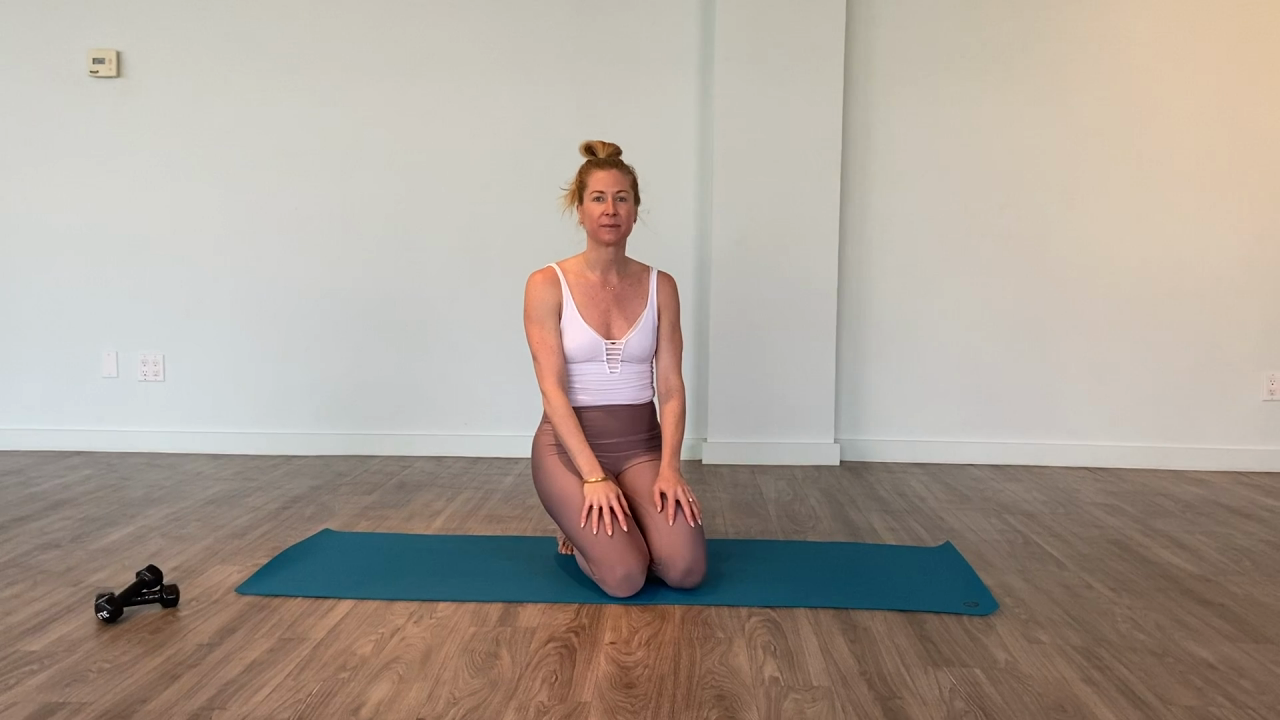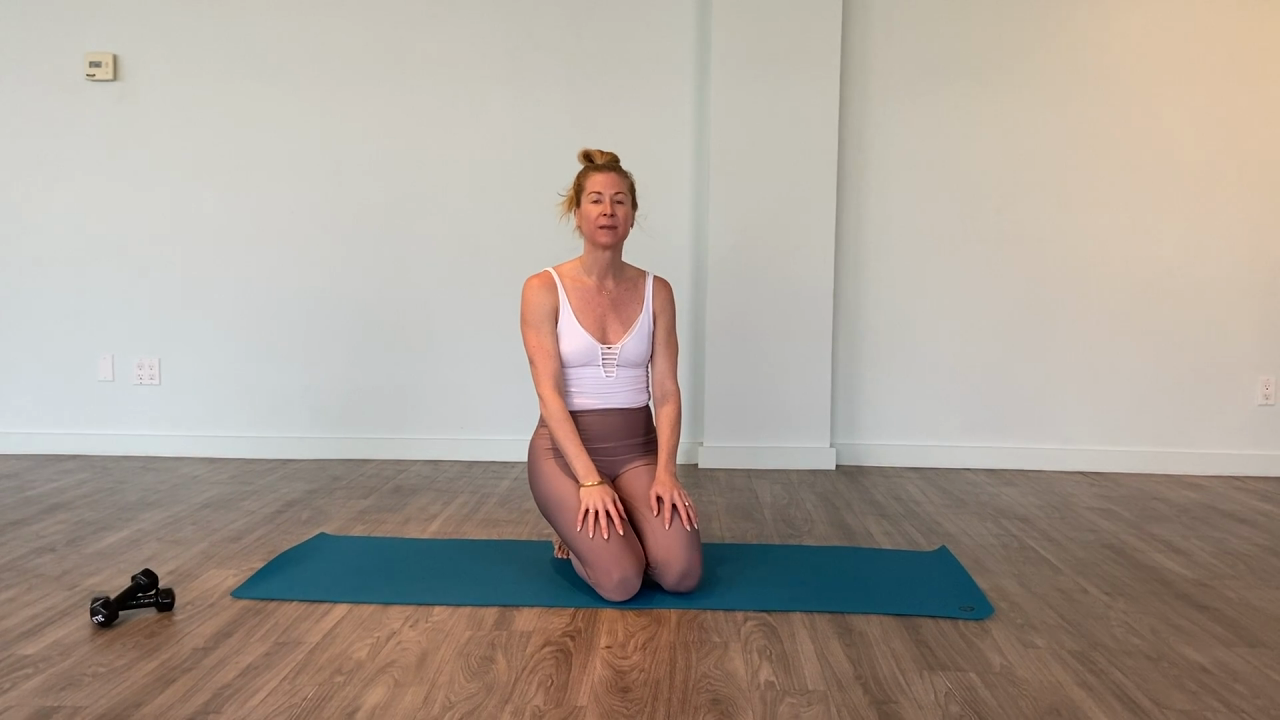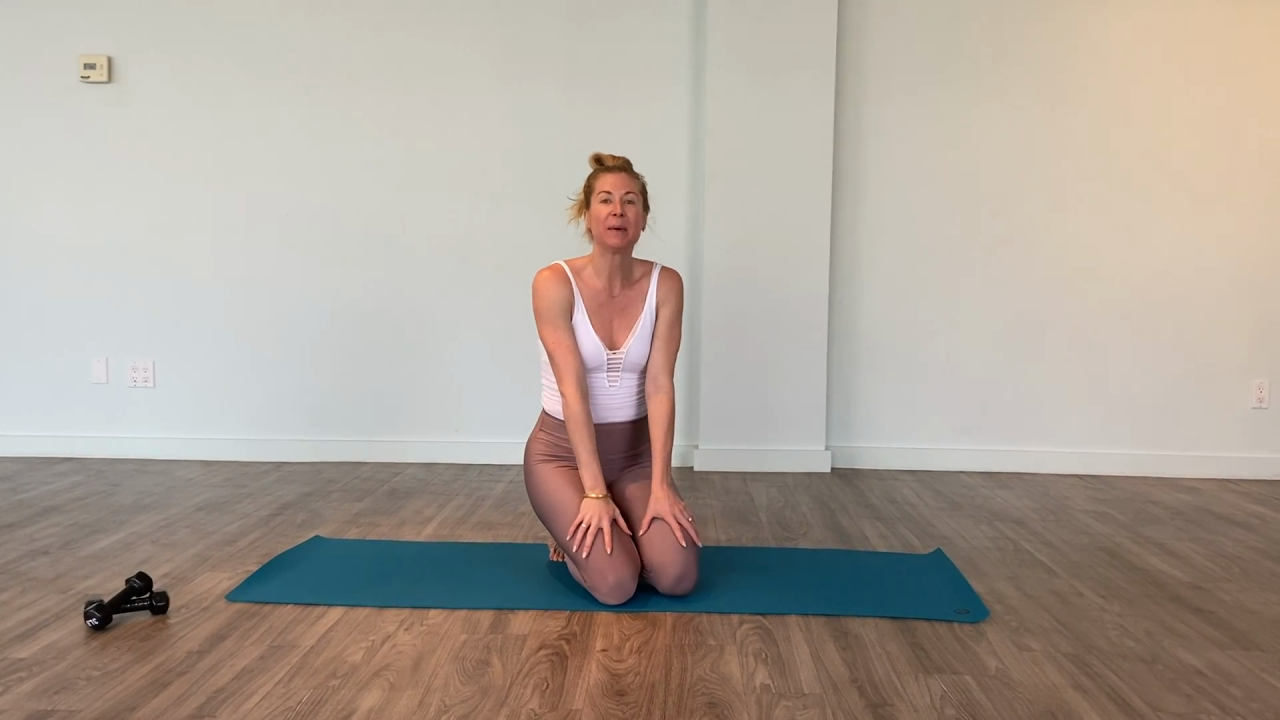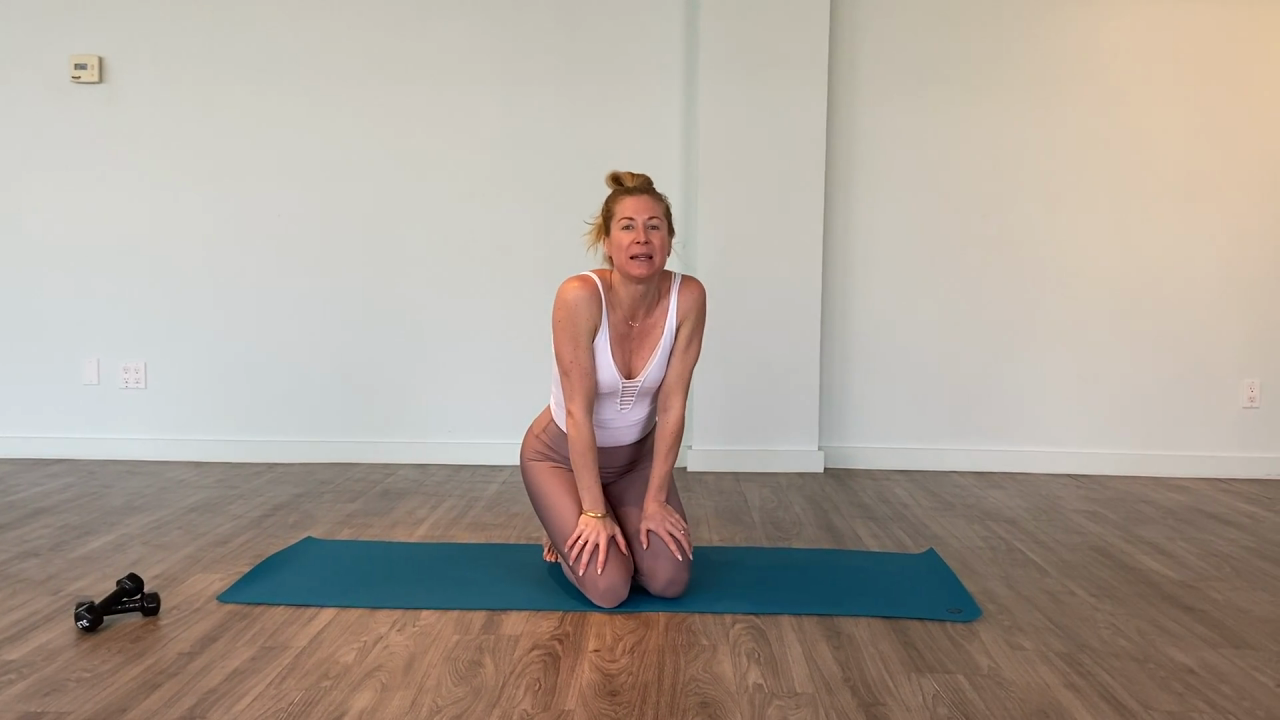
dt=0.7s
person 1, frame 1
left shoulder: (660, 286)
right shoulder: (547, 285)
left elbow: (671, 387)
right elbow: (553, 390)
left wrist: (670, 467)
right wrist: (593, 477)
left hip: (641, 443)
right hip: (569, 444)
left knee: (685, 570)
right knee: (625, 577)
left ankle: (624, 521)
right ankle: (580, 526)
person 1, frame 2
left shoulder: (656, 291)
right shoulder: (543, 289)
left elbow: (666, 391)
right elbow: (549, 393)
left wrist: (665, 472)
right wrist: (589, 479)
left hip: (637, 448)
right hip: (565, 450)
left knee: (681, 574)
right knee: (620, 580)
left ankle: (615, 523)
right ankle: (575, 532)
person 1, frame 3
left shoulder: (664, 284)
right shoulder: (554, 282)
left elbow: (660, 388)
right elbow: (571, 390)
left wrist: (660, 485)
right wrist: (594, 491)
left hip: (635, 452)
right hip: (562, 453)
left knee: (678, 577)
right knee: (615, 584)
left ankle: (616, 526)
right ankle: (572, 532)
person 1, frame 4
left shoulder: (687, 297)
right shoulder: (580, 296)
left elbow: (672, 406)
right elbow: (578, 412)
left wrist: (654, 500)
right wrist: (593, 511)
left hip: (636, 455)
right hip: (560, 454)
left knee: (669, 581)
right knee: (609, 588)
left ankle: (604, 530)
right ankle: (568, 534)
